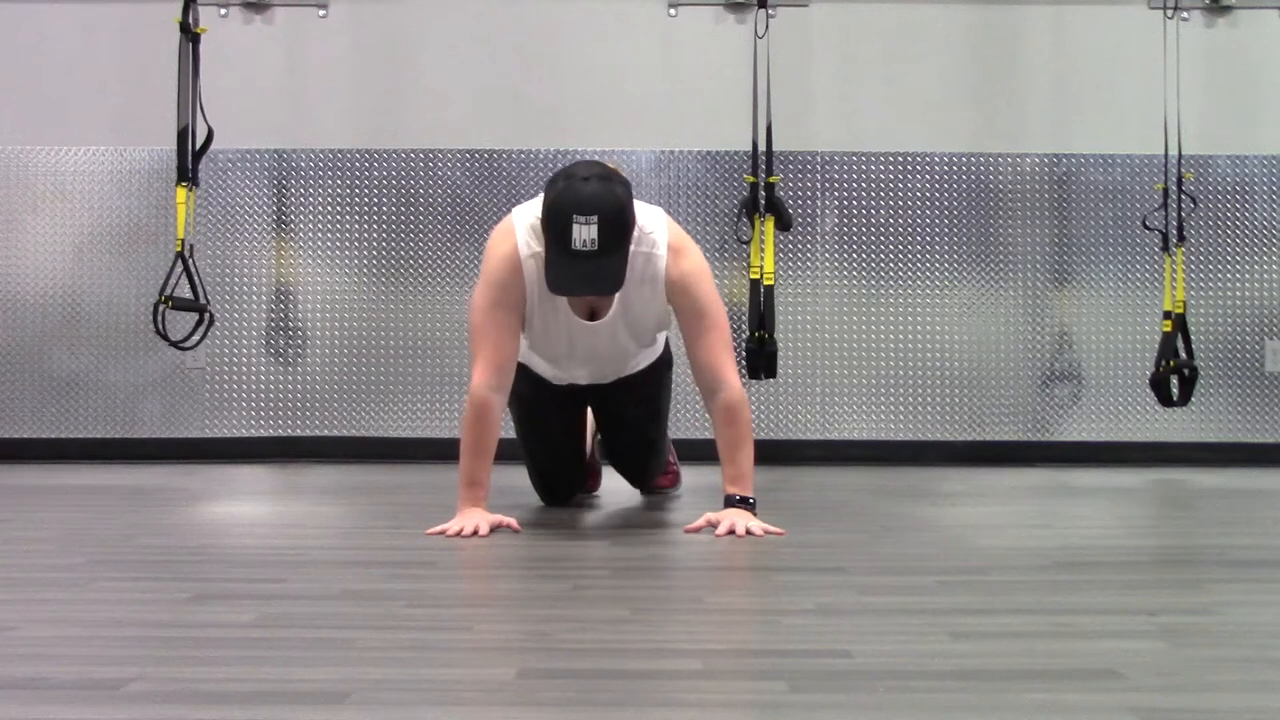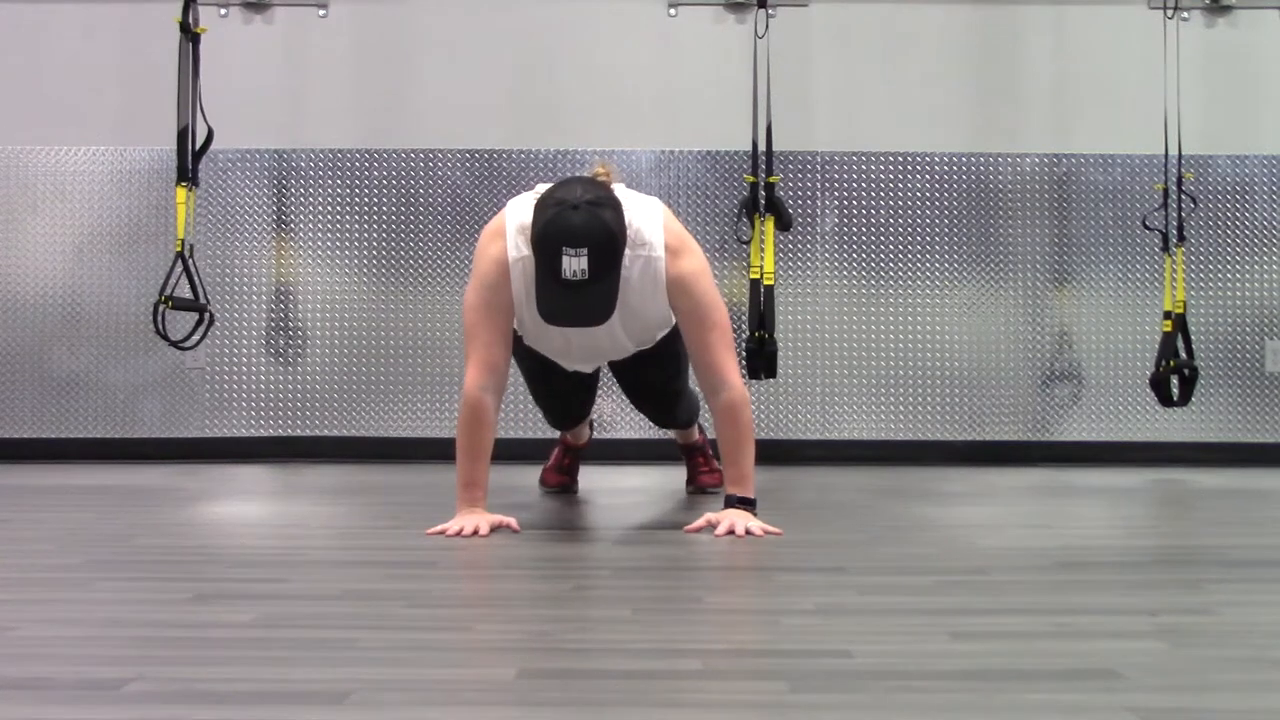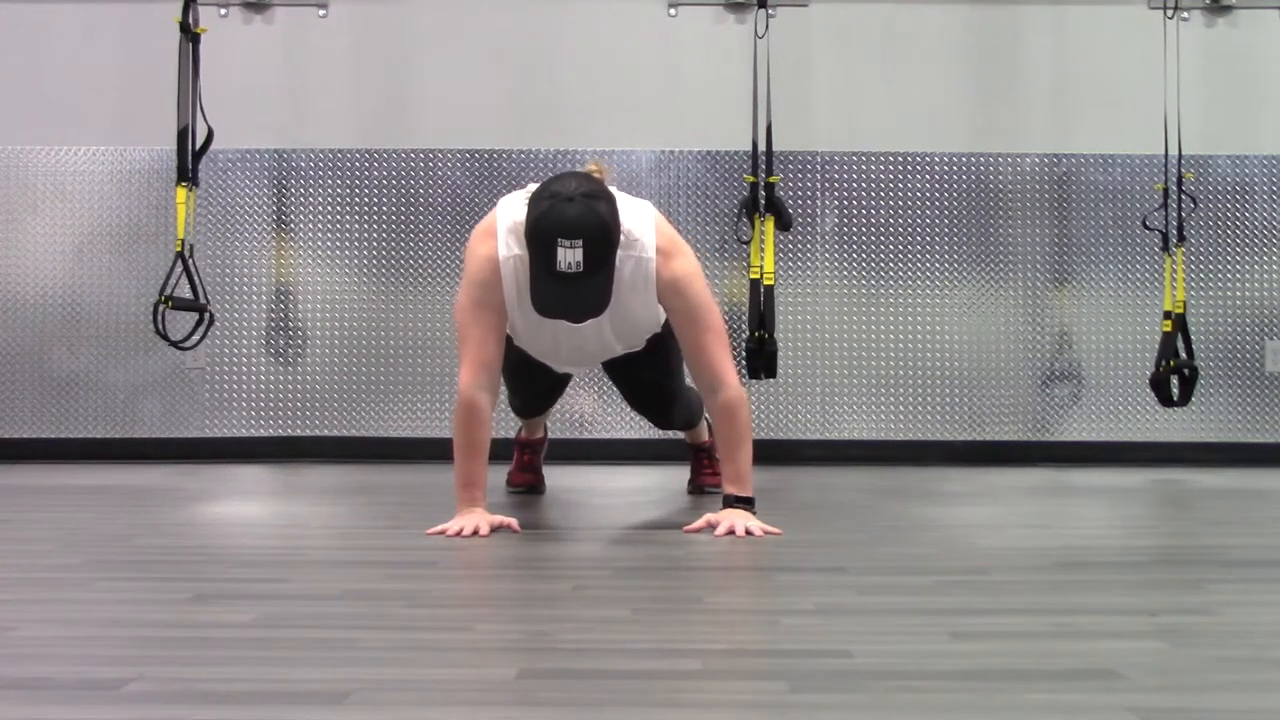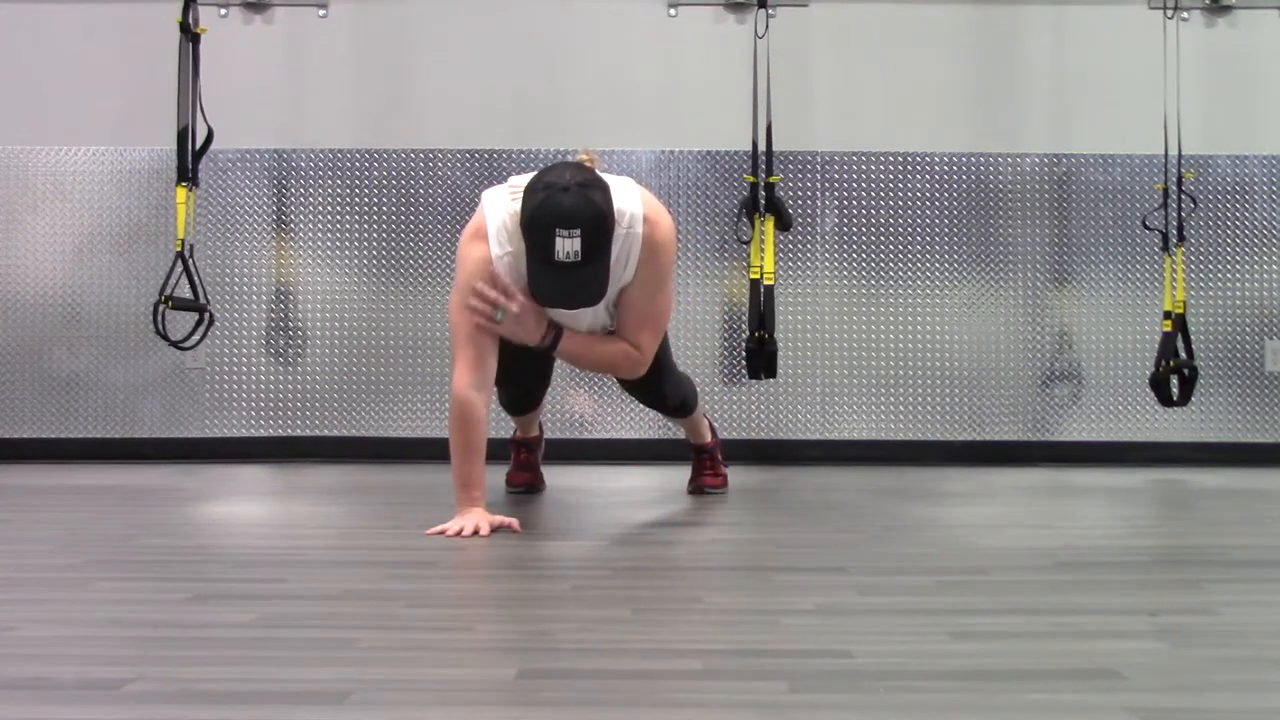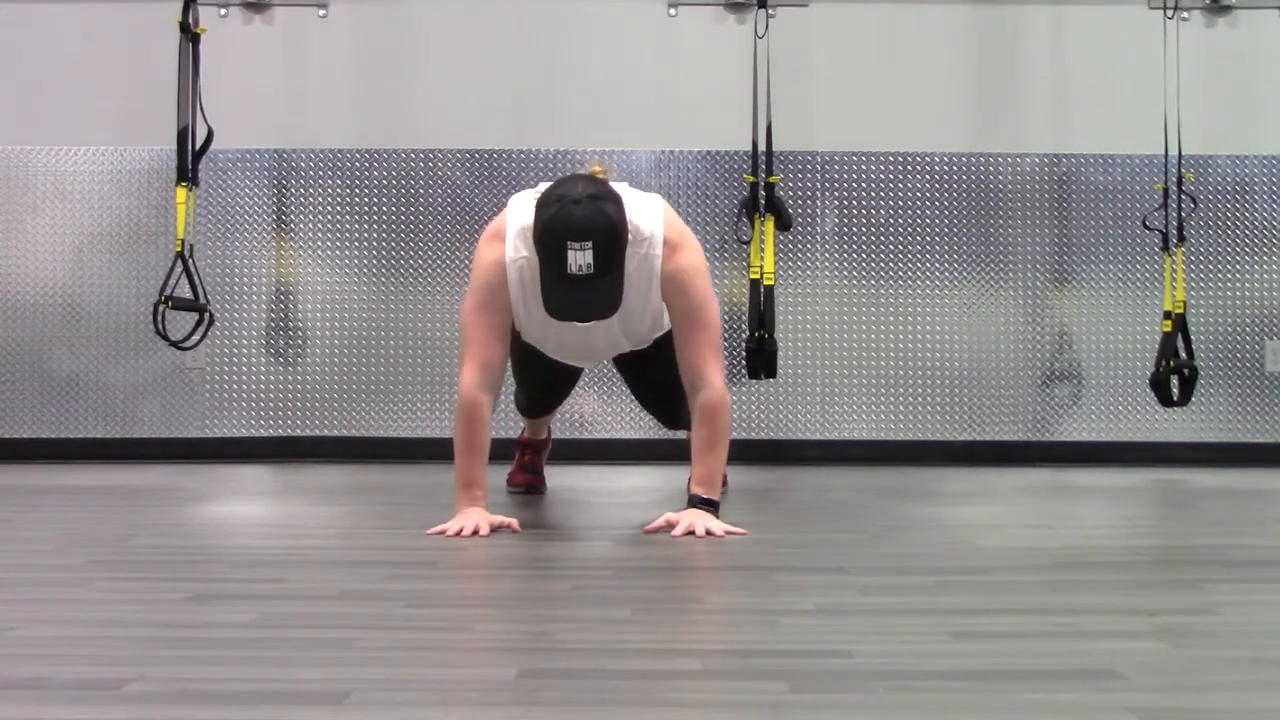
dt=1s
person 1, frame 1
left shoulder: (672, 252)
right shoulder: (512, 245)
left elbow: (723, 385)
right elbow: (488, 385)
left wrist: (739, 502)
right wrist: (472, 505)
left hip: (635, 364)
right hip: (543, 368)
left knee: (643, 472)
right knee: (557, 492)
left ankle: (658, 453)
right ankle: (580, 442)
person 1, frame 2
left shoulder: (669, 248)
right shoulder: (503, 244)
left elbow: (725, 383)
right elbow: (481, 384)
left wrist: (740, 502)
right wrist: (471, 505)
left ankle: (692, 441)
right ankle: (574, 439)
person 1, frame 3
left shoulder: (660, 251)
right shoulder: (493, 244)
left elbow: (723, 384)
right elbow: (475, 384)
left wrist: (738, 501)
right wrist: (471, 506)
right knee: (528, 398)
left ankle: (702, 440)
right ankle: (531, 439)
person 1, frame 4
left shoulder: (650, 226)
right shoulder: (486, 237)
left elbow: (635, 357)
right elbow: (470, 381)
left wrist: (544, 334)
right wrist: (470, 505)
left knee: (656, 383)
right knee: (516, 386)
left ankle: (704, 439)
right ankle: (526, 440)
person 1, frame 5
left shoulder: (671, 246)
right shoulder: (502, 245)
left elbow: (709, 385)
right elbow: (477, 383)
left wrist: (704, 502)
right wrist: (471, 504)
left knee: (674, 407)
left ankle: (707, 450)
right ankle: (533, 442)
